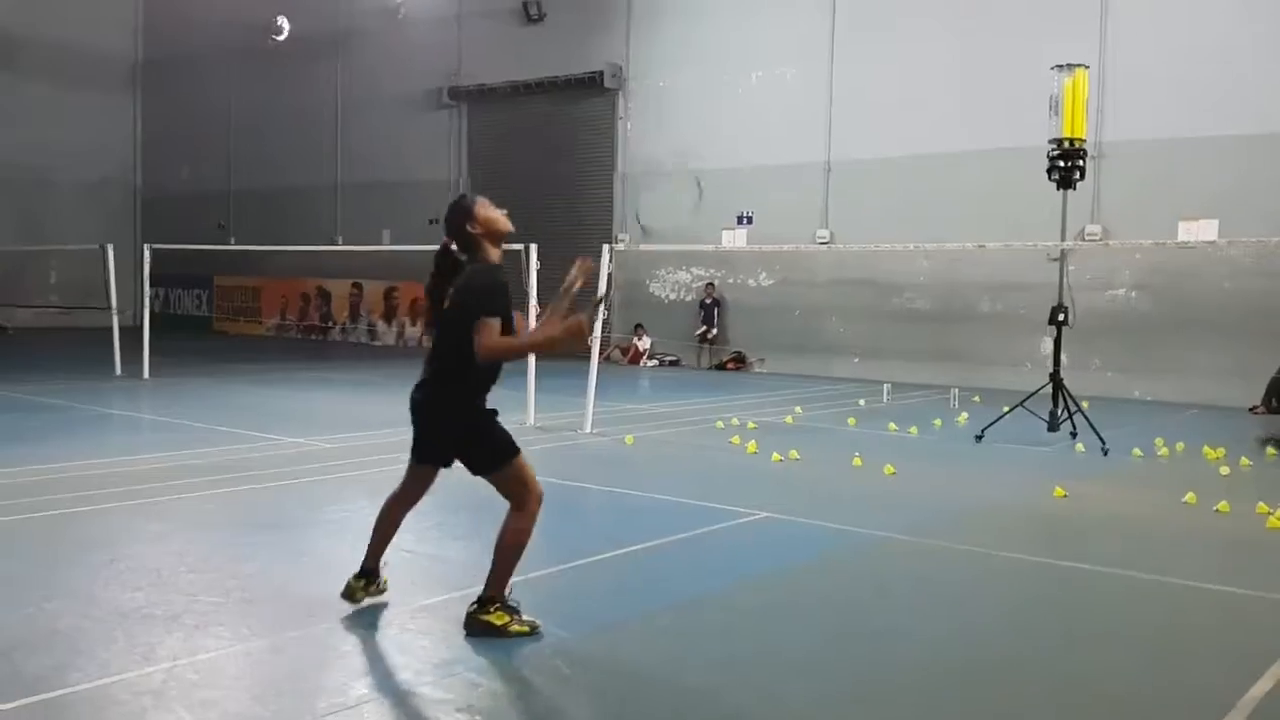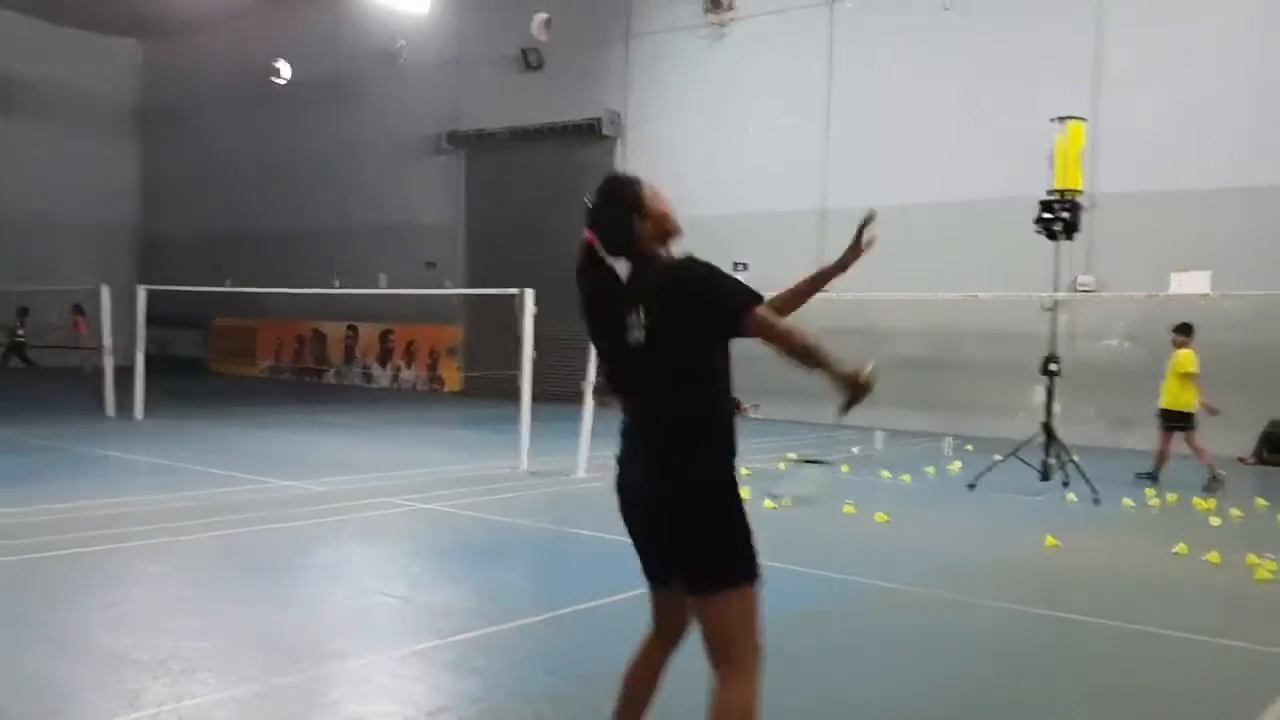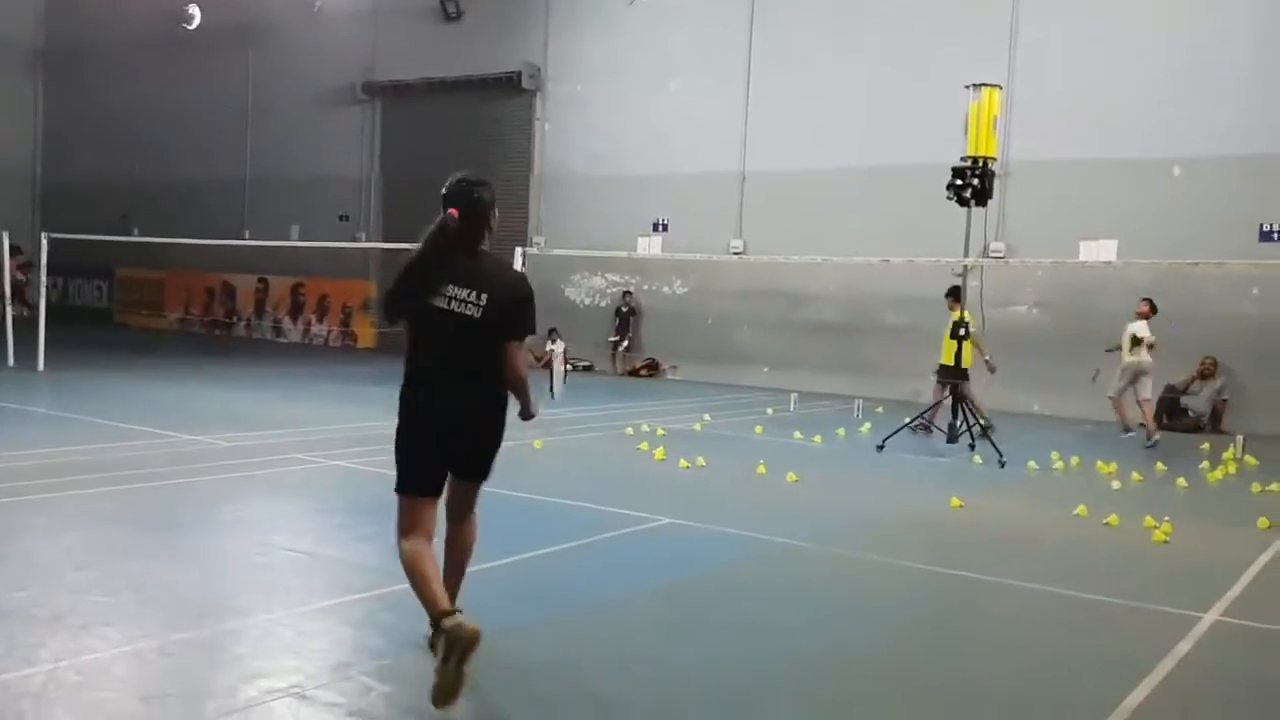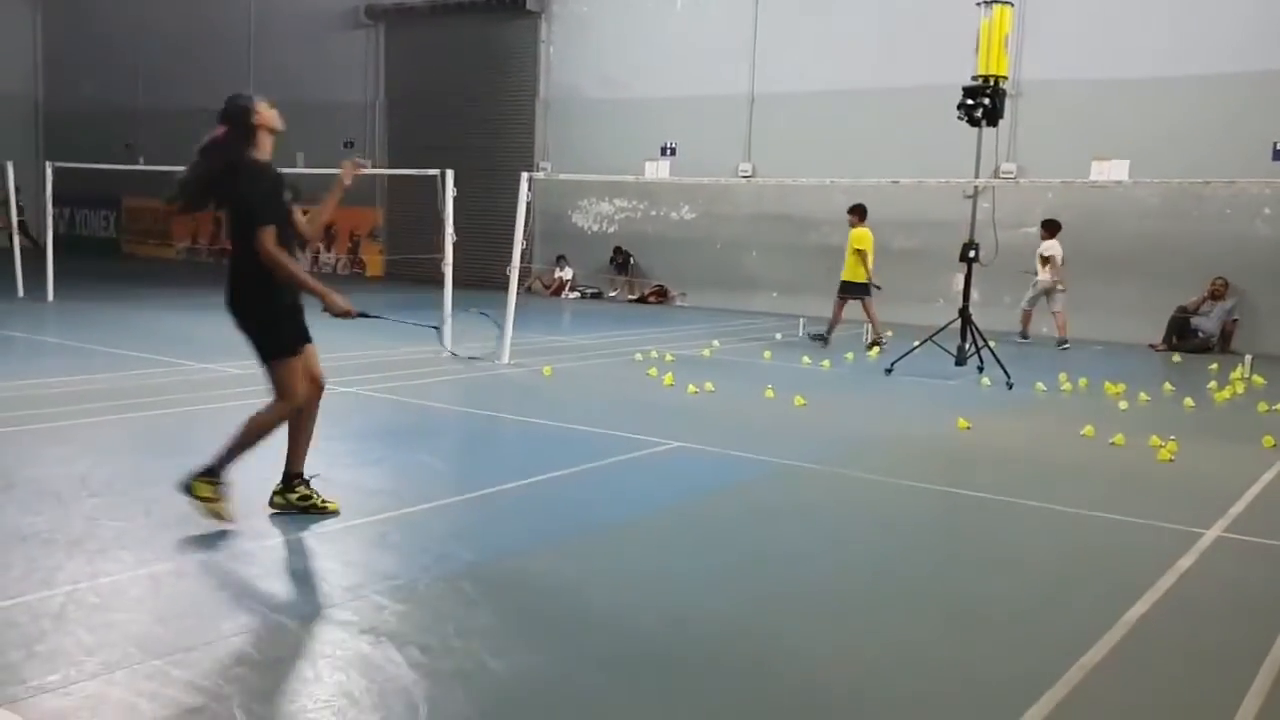
dt=1s
person 1, frame 1
left shoulder: (482, 277)
right shoulder: (482, 279)
left elbow: (517, 339)
right elbow: (488, 351)
left wrist: (569, 291)
right wrist: (560, 336)
left hip: (433, 401)
right hip: (457, 407)
left knee: (411, 490)
right knee: (528, 497)
left ankle: (366, 575)
right ankle: (489, 605)
person 1, frame 2
left shoulder: (629, 296)
right shoulder: (685, 280)
left elbow: (758, 315)
right elbow: (779, 333)
left wrist: (824, 276)
right wrist: (843, 375)
left hip: (641, 484)
right hip: (698, 484)
left knee: (666, 630)
right knee: (738, 666)
person 1, frame 3
left shoulder: (423, 269)
right shoulder: (510, 283)
left elbow: (411, 340)
right elbow: (513, 368)
right wrist: (526, 402)
left hip: (423, 415)
right hip: (480, 418)
left knee: (415, 538)
right knee: (462, 515)
left ankle: (450, 622)
right ankle: (449, 615)
person 1, frame 4
left shoulder: (266, 174)
right shoulder: (253, 175)
left elbow: (306, 229)
right elbow: (269, 252)
left wrist: (340, 187)
right wrist: (325, 295)
left hip: (279, 295)
right hip: (260, 296)
left knee: (312, 386)
right knee: (293, 399)
left ankle: (292, 486)
right ankle: (209, 476)
